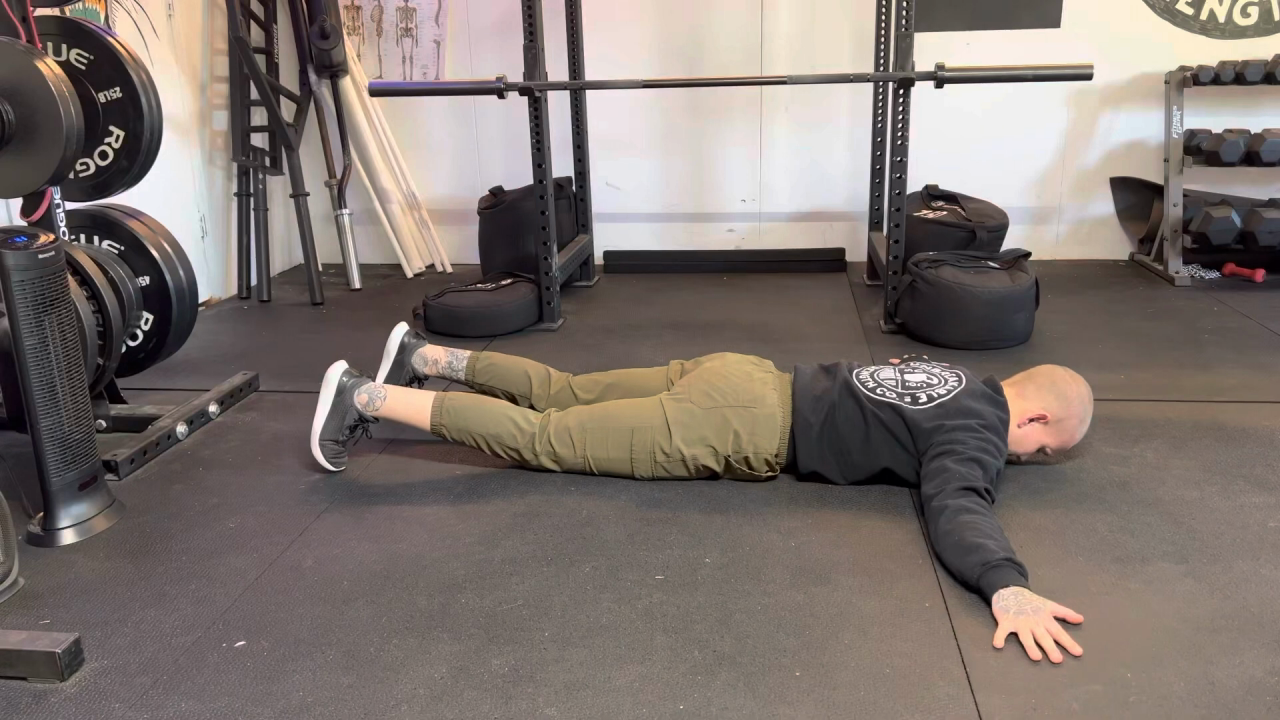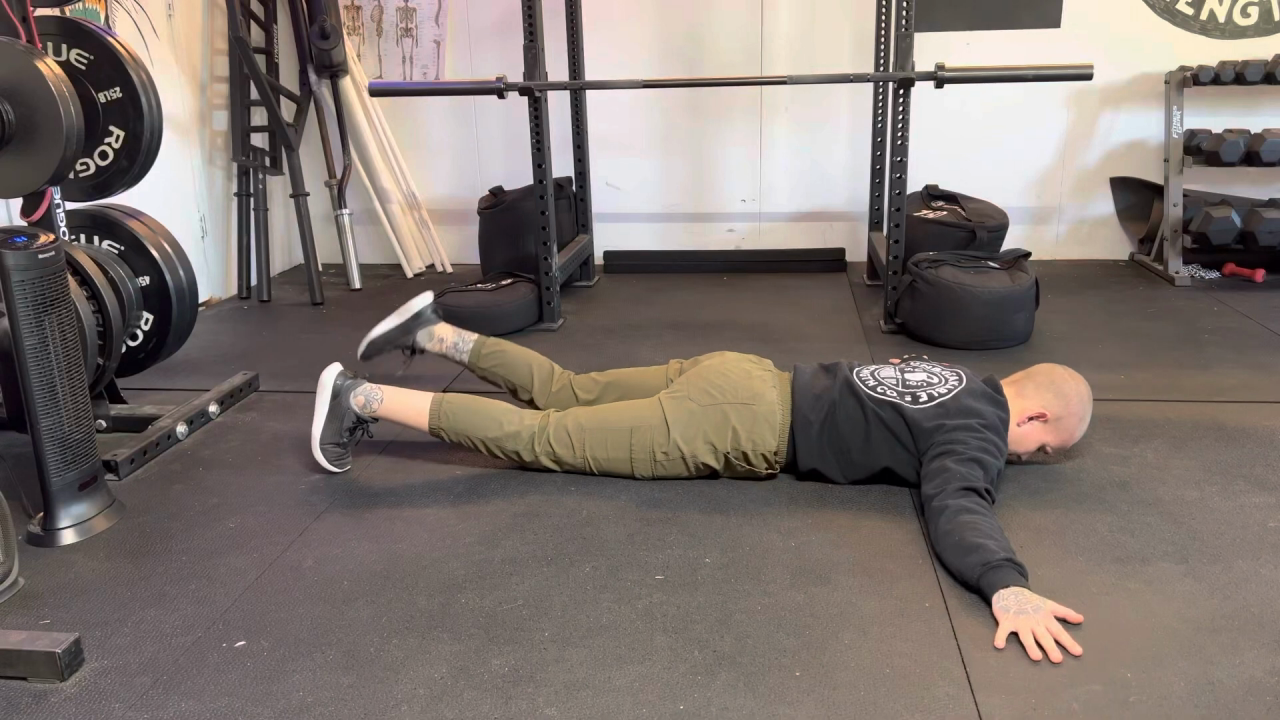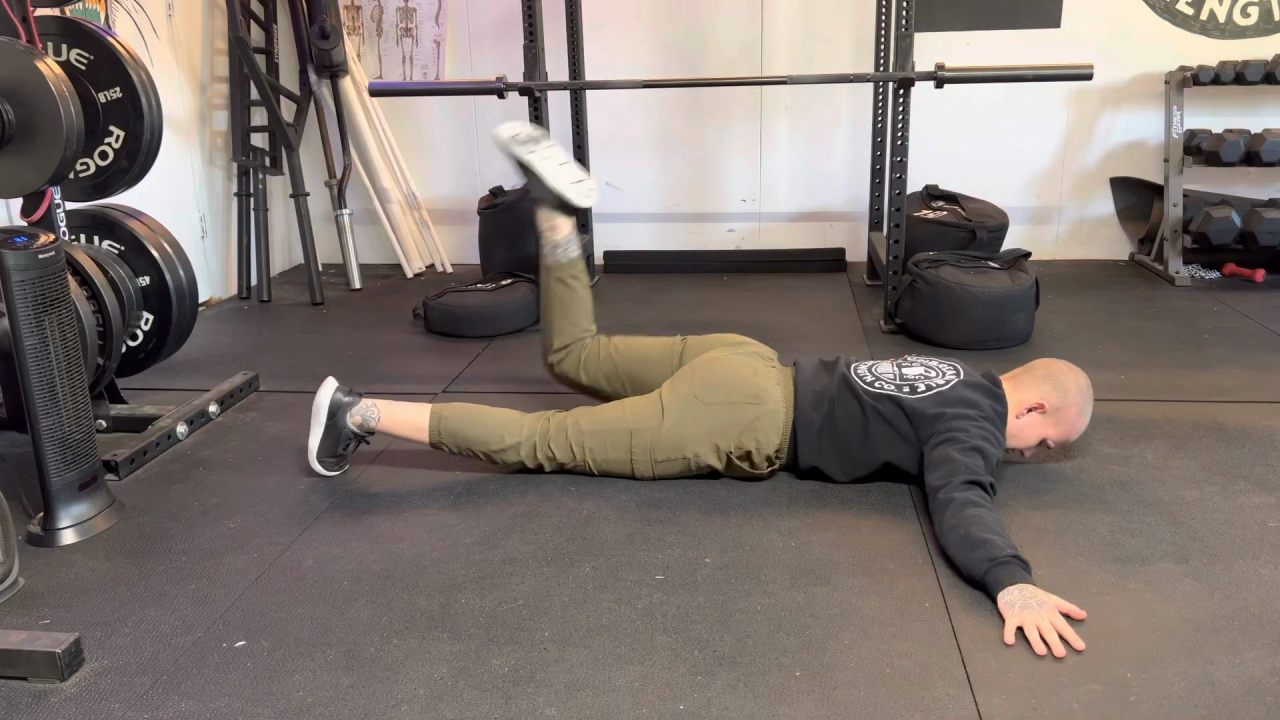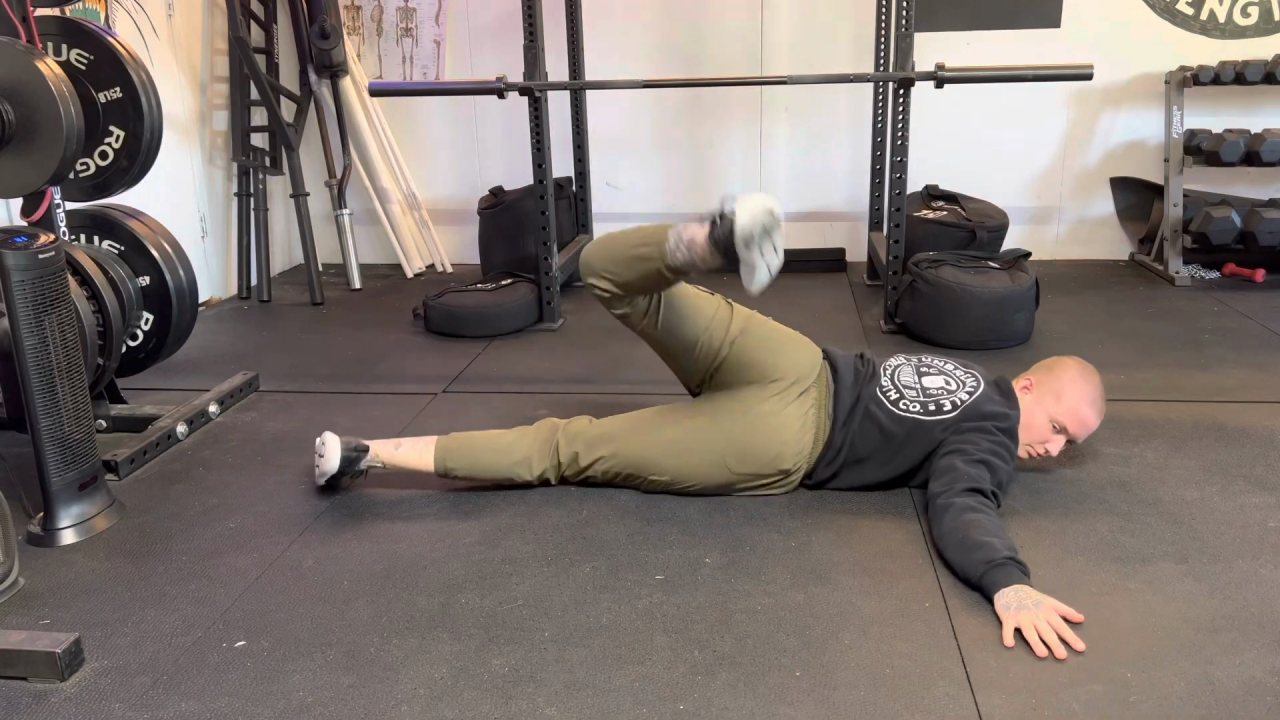
dt=0.5s
person 1, frame 1
left shoulder: (963, 384)
right shoulder: (976, 431)
right elbow: (954, 506)
right wrist: (1007, 586)
left hip: (740, 378)
right hip: (742, 424)
left knee: (562, 392)
right knee: (544, 439)
left ankle: (423, 355)
right ankle: (364, 398)
person 1, frame 2
left shoulder: (960, 382)
right shoulder: (977, 432)
right elbow: (956, 506)
right wrist: (1008, 587)
left hip: (739, 377)
right hip: (742, 424)
left knee: (561, 392)
right knee: (544, 437)
left ankle: (431, 332)
right ankle: (362, 398)
person 1, frame 3
left shoulder: (961, 378)
right shoulder: (974, 428)
right elbow: (960, 505)
right wrist: (1013, 584)
left hip: (746, 365)
right hip: (748, 417)
left knee: (571, 355)
right knee: (548, 443)
left ankle: (556, 196)
right ankle: (364, 415)
person 1, frame 4
left shoulder: (966, 381)
right shoulder: (988, 445)
right elbow: (959, 510)
right wrist: (1010, 584)
left hip: (792, 366)
right hip: (783, 438)
right knee: (572, 449)
